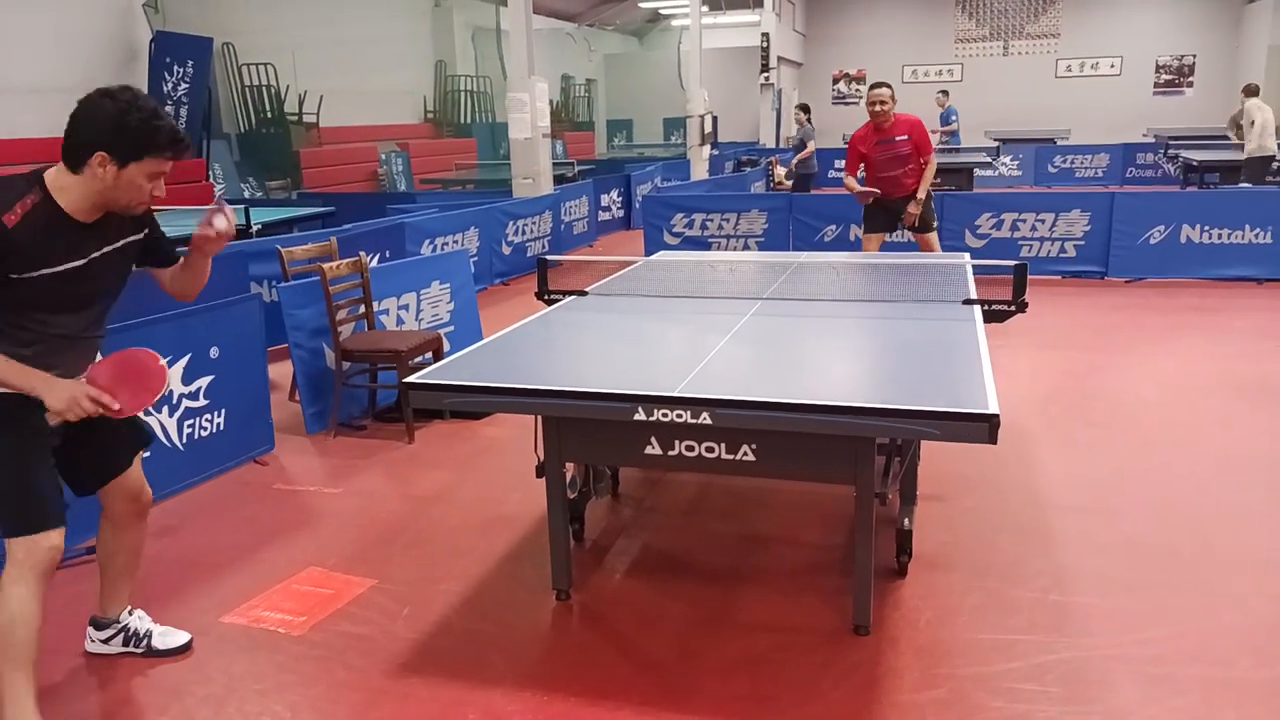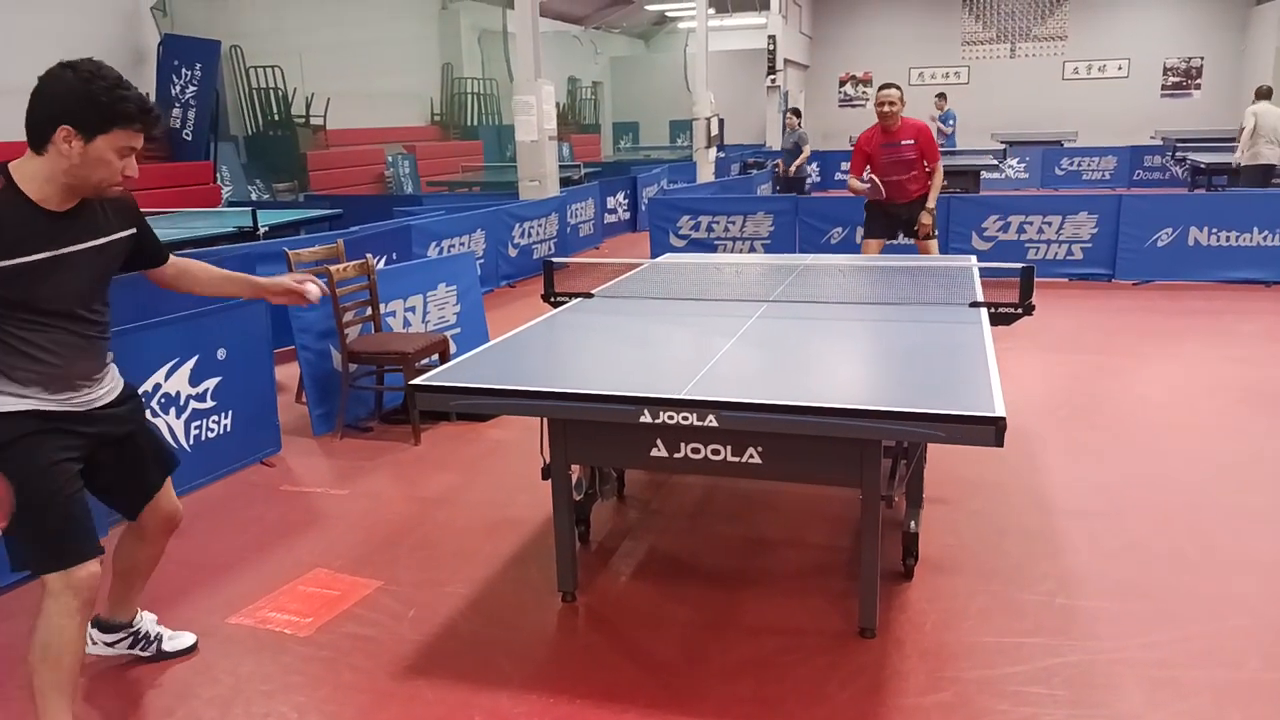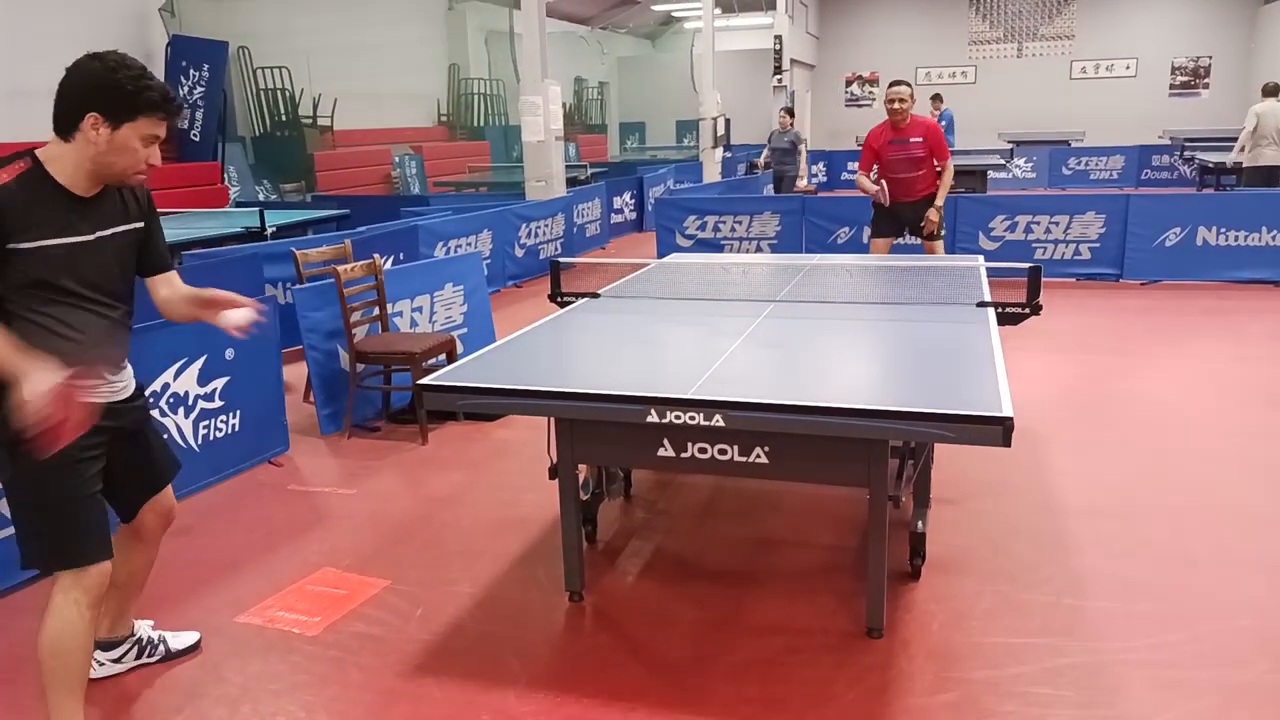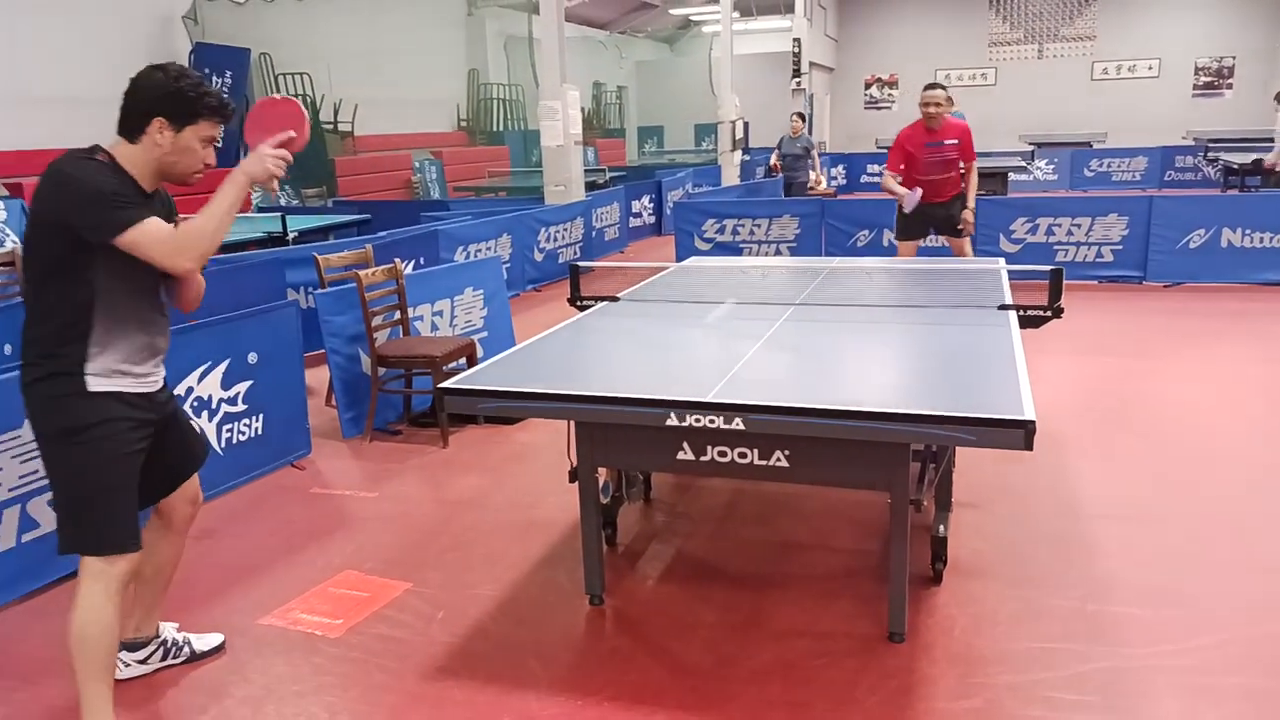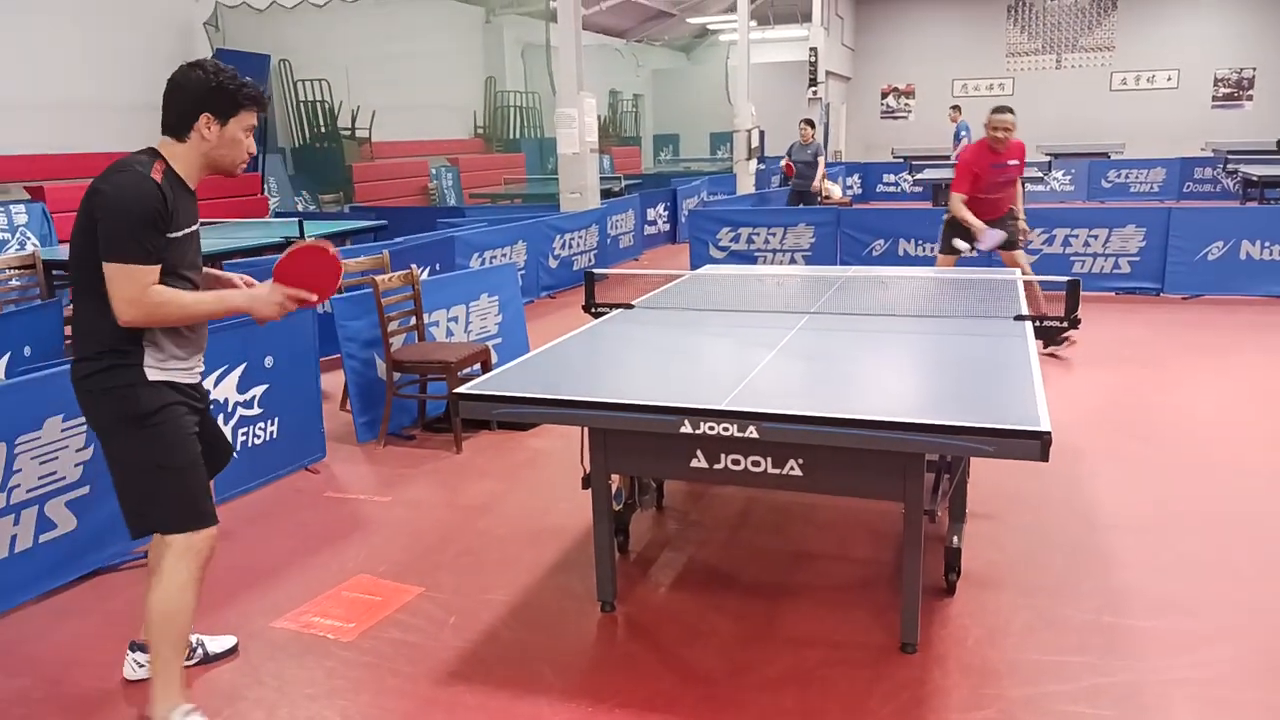
dt=0.3s
person 1, frame 1
left shoulder: (128, 214)
left elbow: (182, 284)
left wrist: (203, 247)
left hip: (80, 387)
left knee: (133, 497)
left ankle: (111, 623)
person 1, frame 2
left shoulder: (113, 209)
left elbow: (170, 269)
left wrist: (269, 286)
left hip: (104, 398)
left knee: (158, 514)
right knee: (75, 577)
left ankle: (115, 626)
person 1, frame 3
left shoulder: (130, 201)
left elbow: (167, 294)
left wrist: (214, 303)
left hip: (115, 396)
left knee: (155, 513)
right knee: (84, 574)
left ankle: (113, 641)
person 1, frame 4
left shoulder: (150, 196)
right shoulder: (80, 180)
left elbow: (187, 292)
right elbow: (180, 255)
left wrist: (186, 271)
right wrist: (244, 178)
left hip: (138, 384)
right hip: (81, 396)
left knee: (178, 503)
right knee: (112, 561)
left ankle: (140, 641)
person 1, frame 5
left shoulder: (175, 188)
right shoulder: (133, 188)
right elbow: (133, 305)
left wrist: (222, 281)
right wrist: (244, 300)
left hip: (169, 378)
right hip: (131, 386)
left knee: (189, 510)
right knee: (190, 537)
left ankle: (151, 645)
person 2, frame 1
left shoulder: (913, 124)
right shoulder: (859, 138)
left elbow: (930, 163)
right elbow: (849, 176)
left wrist: (918, 200)
right wrist: (857, 189)
left hip: (914, 196)
right hip: (879, 201)
left knee: (933, 252)
person 2, frame 2
left shoulder: (920, 130)
right shoulder: (866, 139)
left elbow: (937, 170)
right elbow: (852, 180)
left wrist: (929, 209)
right wrist: (863, 188)
left hip: (917, 203)
right hip: (881, 206)
person 2, frame 3
left shoulder: (929, 128)
right shoulder: (875, 135)
left elbow: (947, 169)
right elbow: (861, 176)
left wrist: (937, 206)
right wrist: (872, 189)
left hip: (925, 202)
right hip: (888, 204)
person 2, frame 4
left shoulder: (961, 130)
right shoulder: (906, 136)
left elbow: (971, 170)
right elbow: (887, 178)
left wrist: (970, 206)
right wrist: (900, 191)
left hip: (951, 202)
right hip: (914, 204)
left knee: (966, 258)
person 2, frame 5
left shoulder: (1018, 148)
right shoulder: (970, 155)
right elbow: (955, 203)
left wrist: (1020, 216)
right wrist: (975, 224)
left hip: (1000, 215)
right hip: (965, 220)
left knee: (1024, 270)
